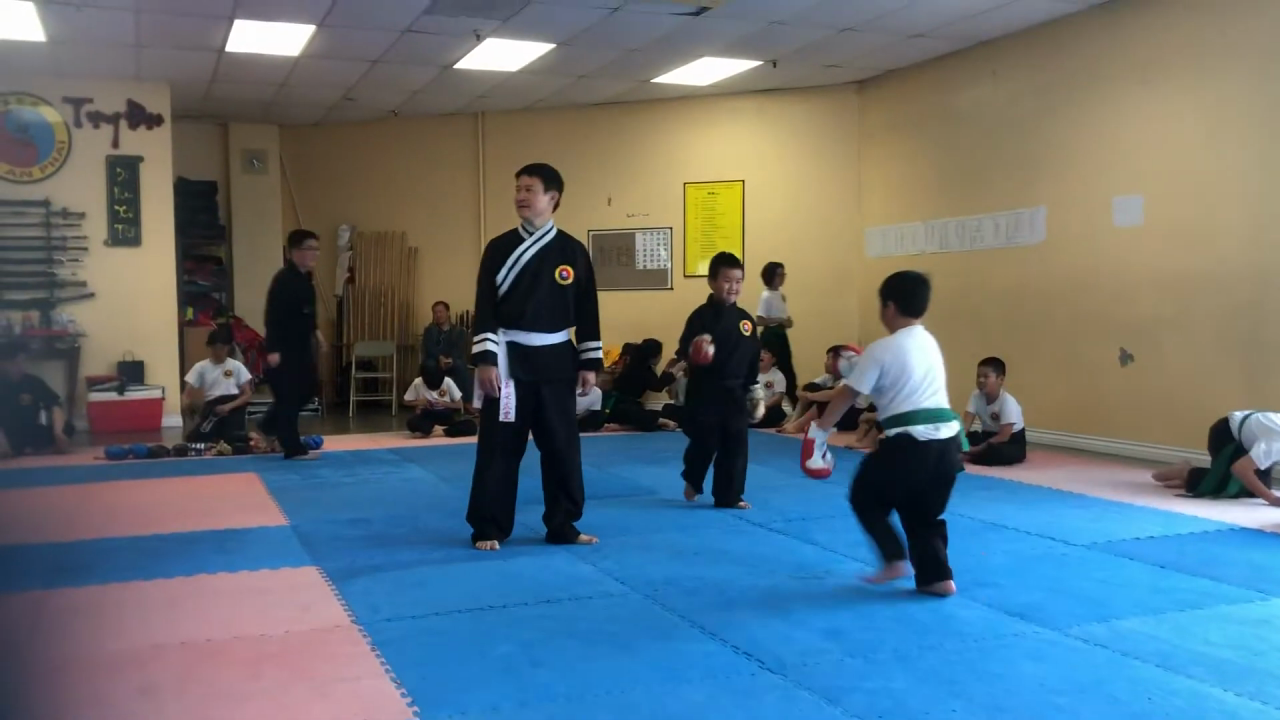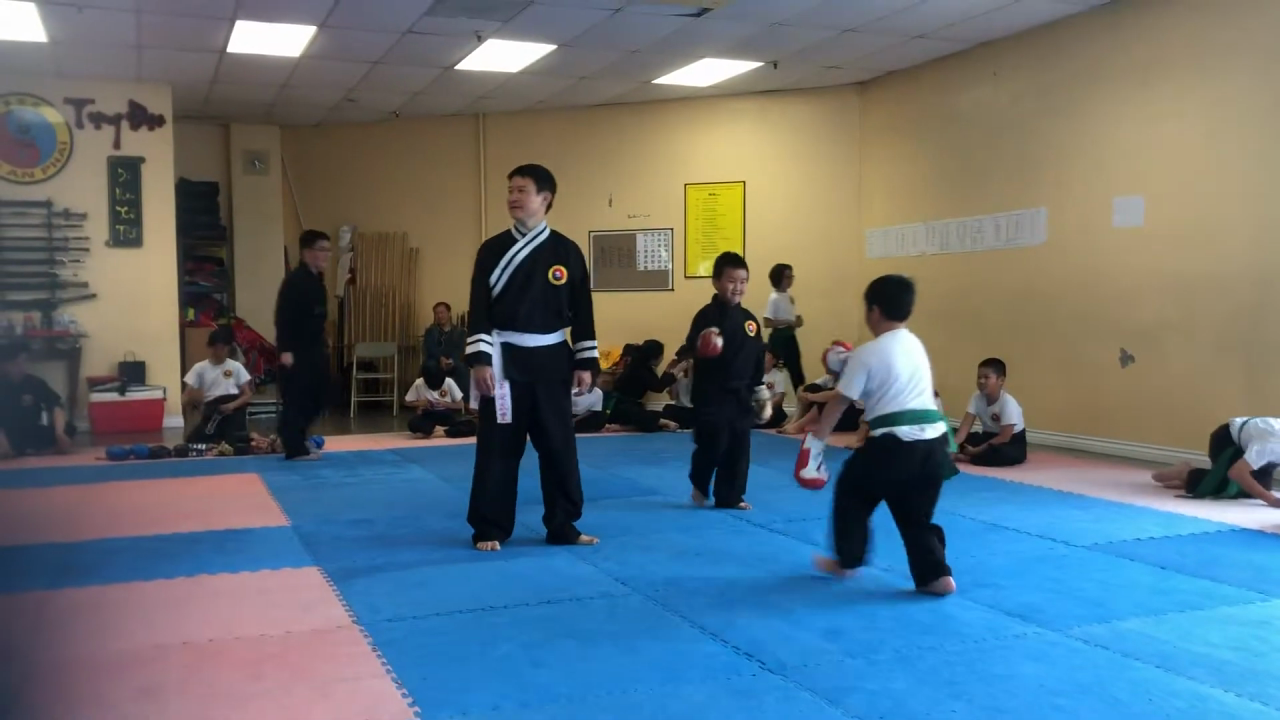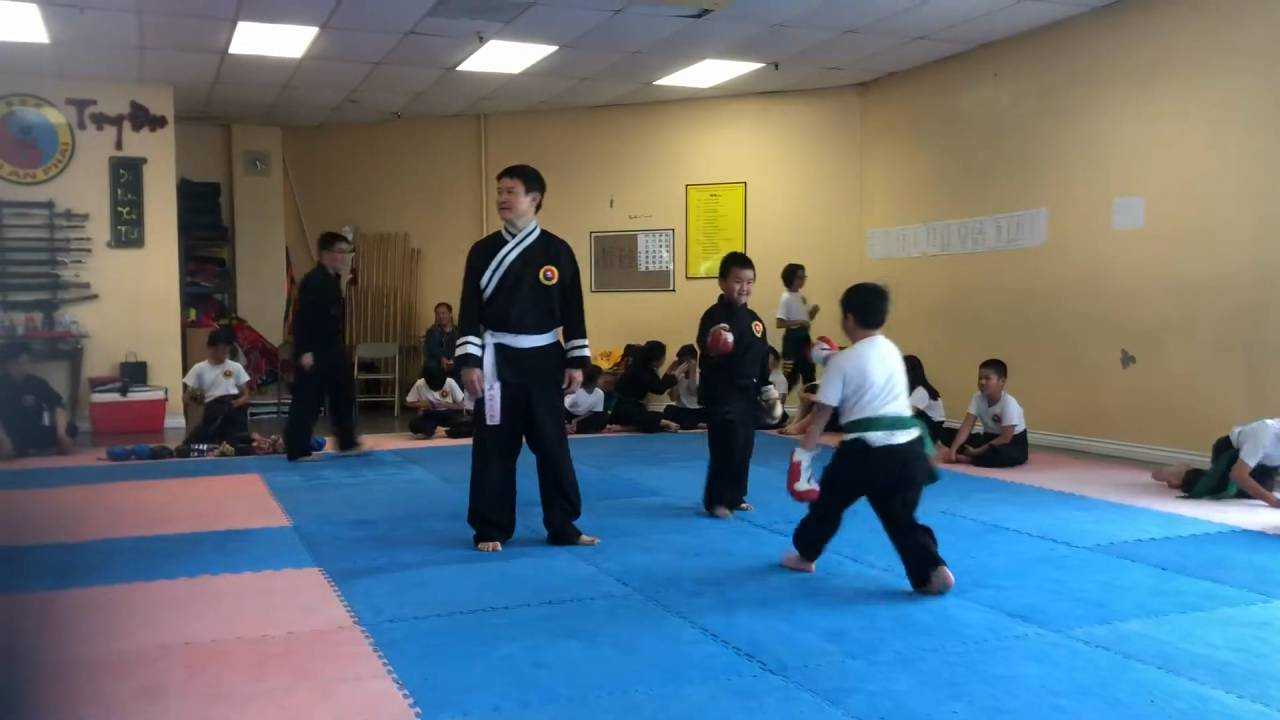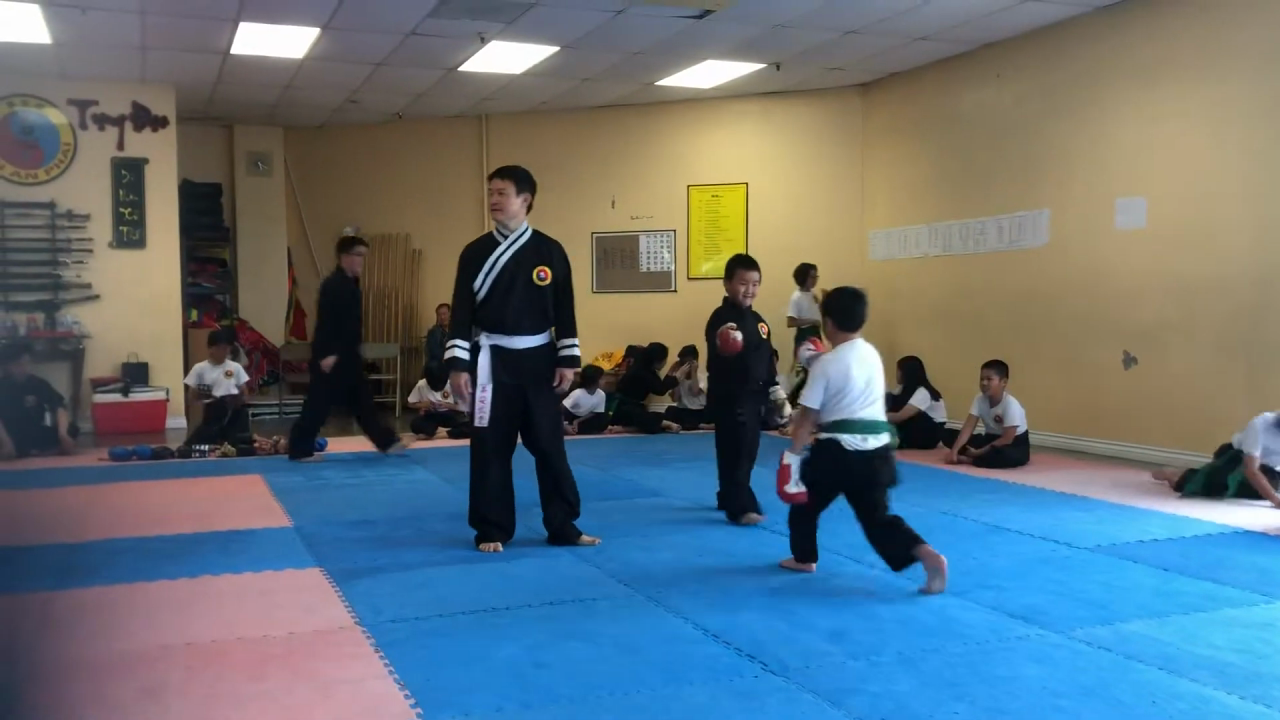
dt=0.1s
person 1, frame 1
left shoulder: (573, 251)
right shoulder: (499, 248)
left elbow: (587, 311)
right elbow: (485, 308)
left wrist: (590, 363)
right wrist: (485, 359)
left hip: (556, 358)
right hip: (509, 357)
left knee: (562, 445)
right knee: (499, 446)
left ankle: (562, 525)
right ankle: (489, 528)
person 1, frame 2
left shoulder: (566, 251)
right shoulder: (493, 250)
left elbow: (581, 311)
right elbow: (478, 310)
left wrist: (585, 363)
right wrist: (479, 359)
left hip: (550, 359)
right hip: (504, 359)
left knee: (558, 446)
right knee: (498, 446)
left ankle: (562, 526)
right ankle: (489, 528)
person 1, frame 3
left shoulder: (557, 251)
right shoulder: (484, 251)
left elbow: (572, 310)
right elbow: (470, 310)
left wrist: (577, 361)
right wrist: (469, 361)
left hip: (544, 359)
right hip: (498, 360)
left knee: (553, 445)
right knee: (493, 447)
left ankle: (563, 526)
right ankle: (491, 529)
person 1, frame 4
left shoulder: (549, 251)
right shoulder: (475, 252)
left elbow: (564, 310)
right elbow: (461, 313)
left wrist: (567, 360)
right wrist: (458, 364)
left hip: (538, 360)
right hip: (492, 362)
left knee: (549, 445)
right knee: (491, 448)
left ankle: (563, 526)
right ankle: (492, 529)
person 2, frame 1
left shoulder: (881, 349)
right shoulder: (929, 343)
left elbow: (847, 396)
left wrist: (819, 430)
right wrist: (859, 363)
left hip: (908, 441)
right hip: (946, 437)
left knee: (866, 498)
right knee: (924, 513)
left ankle: (895, 560)
right ankle: (938, 577)
person 2, frame 2
left shoulder: (867, 353)
right shoulder: (915, 346)
left elbow: (840, 401)
left wrist: (814, 441)
right wrist: (848, 364)
left hip: (895, 442)
right hip: (933, 438)
left knee: (850, 493)
right knee: (916, 513)
left ankle: (845, 561)
right ankle: (937, 575)
person 2, frame 3
left shoulder: (844, 361)
right shoulder: (892, 352)
left elbow: (822, 412)
left wrist: (803, 450)
right wrist: (828, 359)
left hip: (864, 446)
right hip: (907, 442)
left knee: (827, 500)
right knee: (900, 514)
left ankle: (805, 555)
right ankle: (934, 570)
person 2, frame 4
left shoulder: (826, 364)
right shoulder: (872, 355)
left elbow: (807, 415)
left wrist: (793, 455)
left hip: (839, 449)
right hip: (876, 446)
left knee: (806, 500)
right knee: (876, 514)
left ankle: (803, 558)
right ankle: (924, 553)
person 3, frame 1
left shoulder: (745, 319)
right shoulder: (702, 315)
left elbow: (753, 359)
right elbow: (685, 346)
left wrist: (755, 393)
left hip: (736, 393)
right hip: (705, 392)
left knee: (736, 446)
right knee: (703, 442)
left ankle: (729, 496)
right ankle: (692, 481)
person 3, frame 2
left shoulder: (749, 319)
right shoulder: (707, 315)
left elbow: (758, 359)
right elbow: (693, 344)
left wrist: (761, 395)
right wrist: (702, 346)
left hip: (740, 394)
right hip: (711, 392)
left knee: (739, 447)
right knee: (714, 444)
left ankle: (730, 496)
right ankle: (700, 484)
person 3, frame 3
left shoulder: (753, 318)
right shoulder: (715, 315)
left elbow: (762, 359)
right elbow: (705, 346)
left wrist: (770, 394)
right wrist: (713, 344)
left hip: (747, 393)
right hip: (719, 393)
left knee: (743, 449)
right knee: (727, 448)
left ankle: (732, 496)
right ankle: (717, 499)
person 3, frame 4
left shoulder: (757, 320)
right shoulder: (721, 317)
left elbow: (767, 361)
right elbow: (716, 348)
left wrist: (777, 395)
right wrist: (723, 344)
left hip: (754, 395)
right hip: (729, 396)
left knee: (747, 452)
right knee: (736, 453)
left ankle: (730, 500)
right ankle: (742, 507)
person 4, frame 1
left shoulder: (305, 278)
right shoulder: (283, 280)
right elbow: (273, 317)
left wrist: (315, 331)
right wrist: (273, 349)
left hip: (302, 346)
right hip: (285, 349)
left knee: (304, 392)
right knee: (288, 398)
left ankle: (269, 427)
right ankle: (293, 448)
person 4, frame 2
left shoulder: (316, 278)
right shoulder: (295, 280)
right elbow: (284, 317)
left wrist: (322, 335)
right wrist: (285, 350)
left hip: (314, 347)
right hip: (297, 350)
left knee: (320, 393)
right knee: (296, 399)
left ankle: (293, 438)
right ankle: (295, 448)
person 4, frame 3
left shoulder: (333, 279)
right shoulder: (312, 281)
right elbow: (303, 318)
right wrist: (305, 351)
left hip: (331, 349)
right hip: (313, 351)
left knee: (344, 395)
right knee: (307, 401)
left ankle: (347, 442)
right ankle: (297, 449)
person 4, frame 4
left shoulder: (351, 283)
right shoulder: (333, 285)
right elbow: (325, 322)
right wrist: (327, 353)
left hip: (348, 353)
right hip: (332, 355)
left knee: (362, 399)
right knee: (319, 402)
left ankle: (386, 441)
right ankle: (299, 449)
